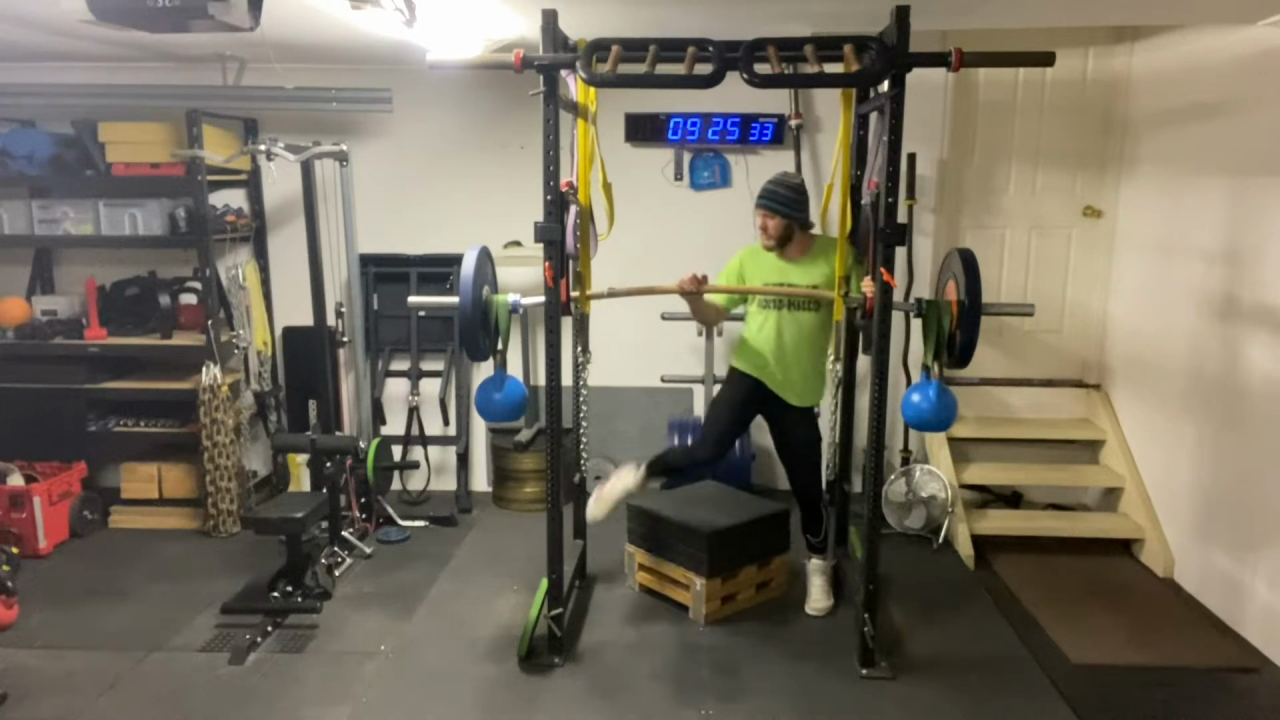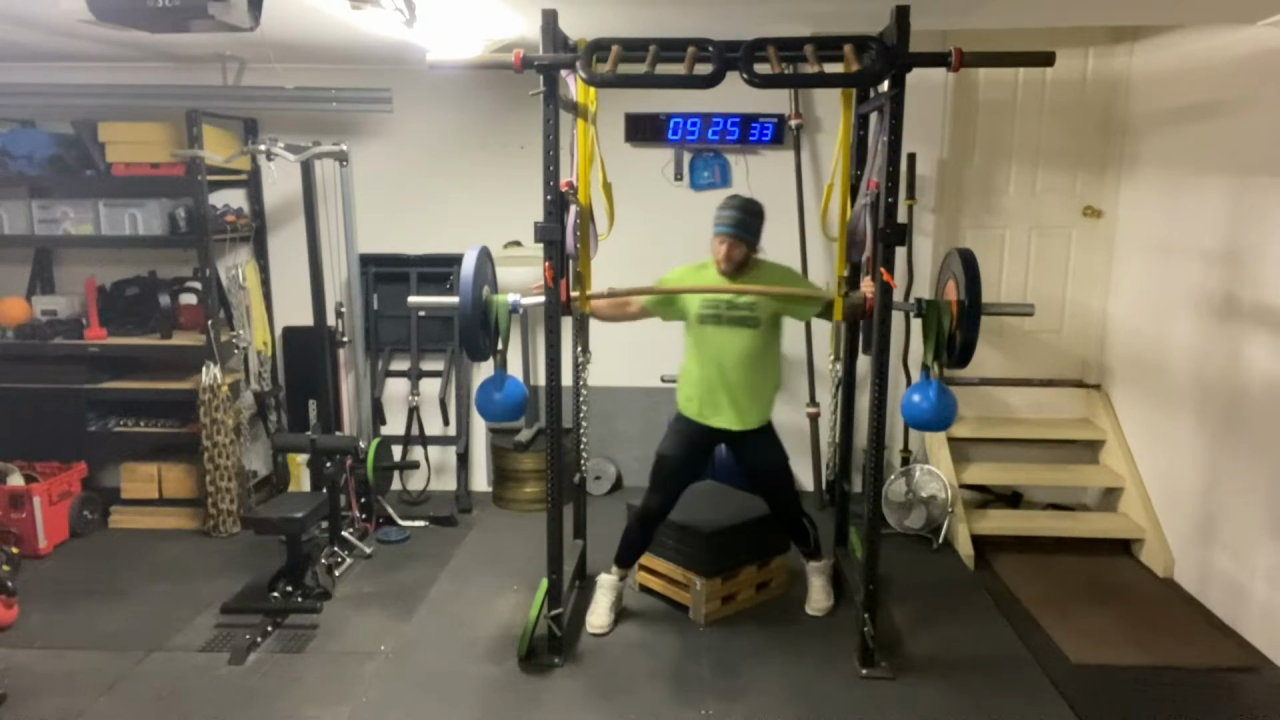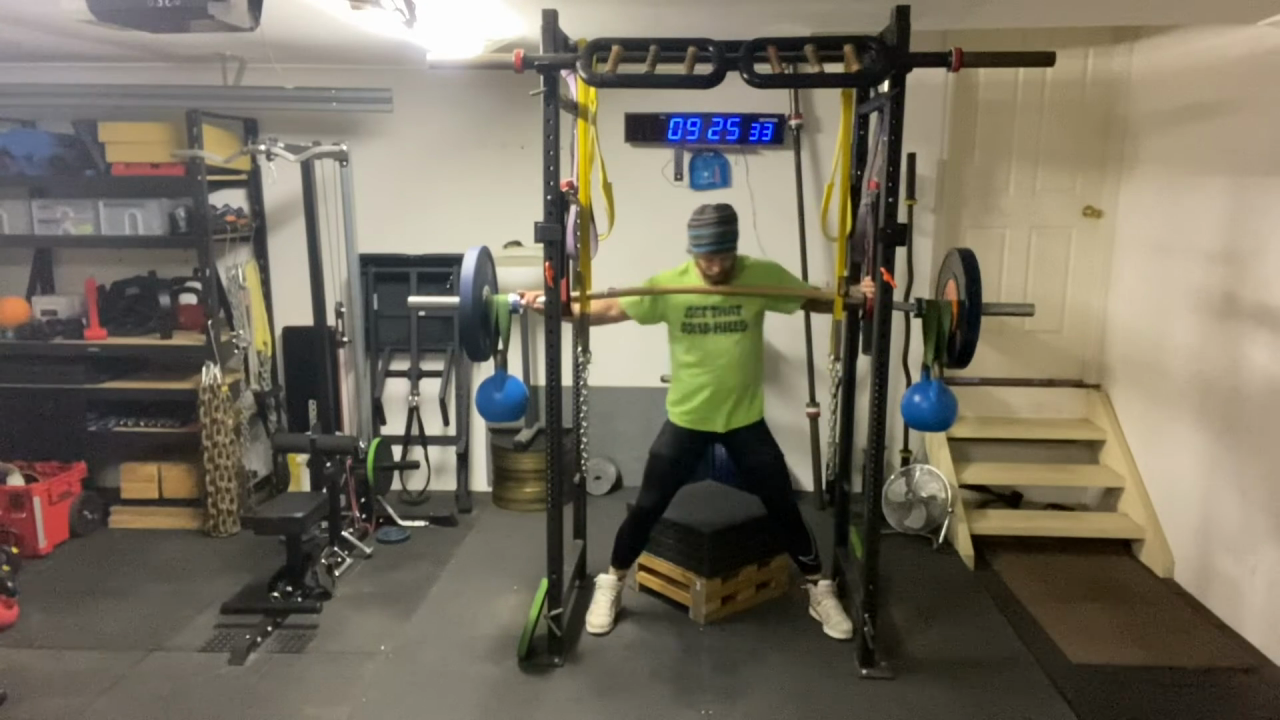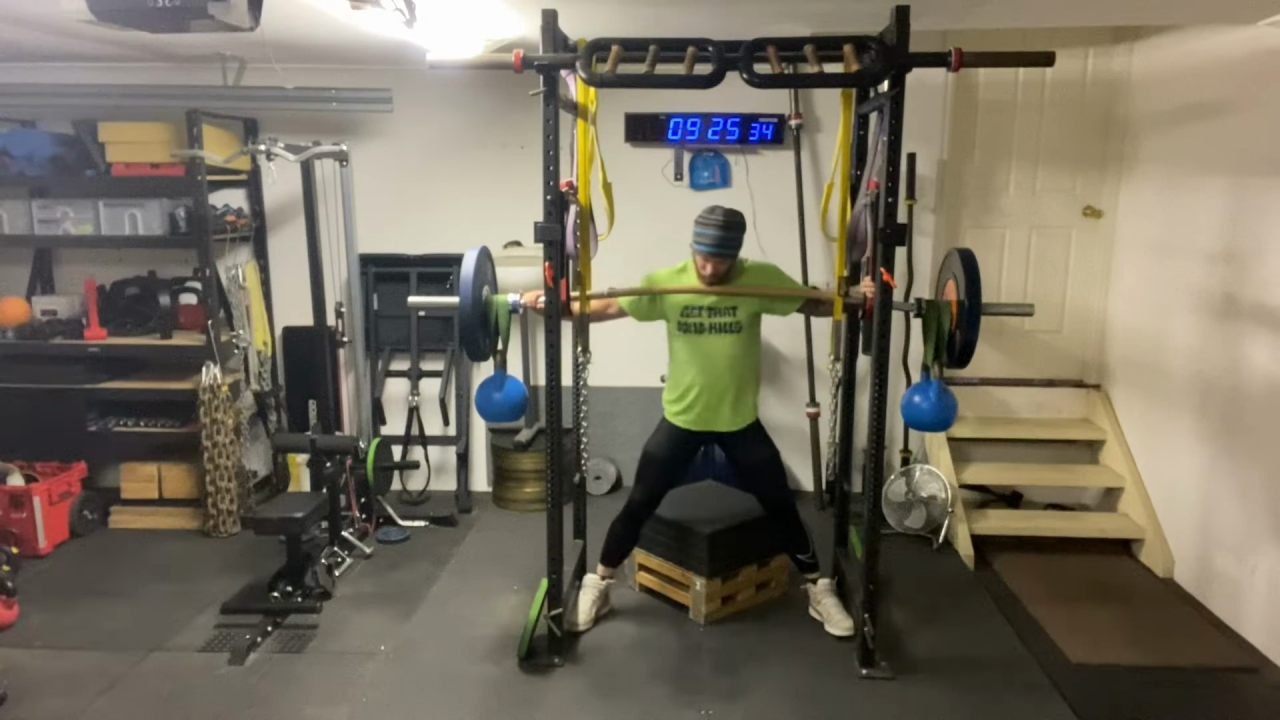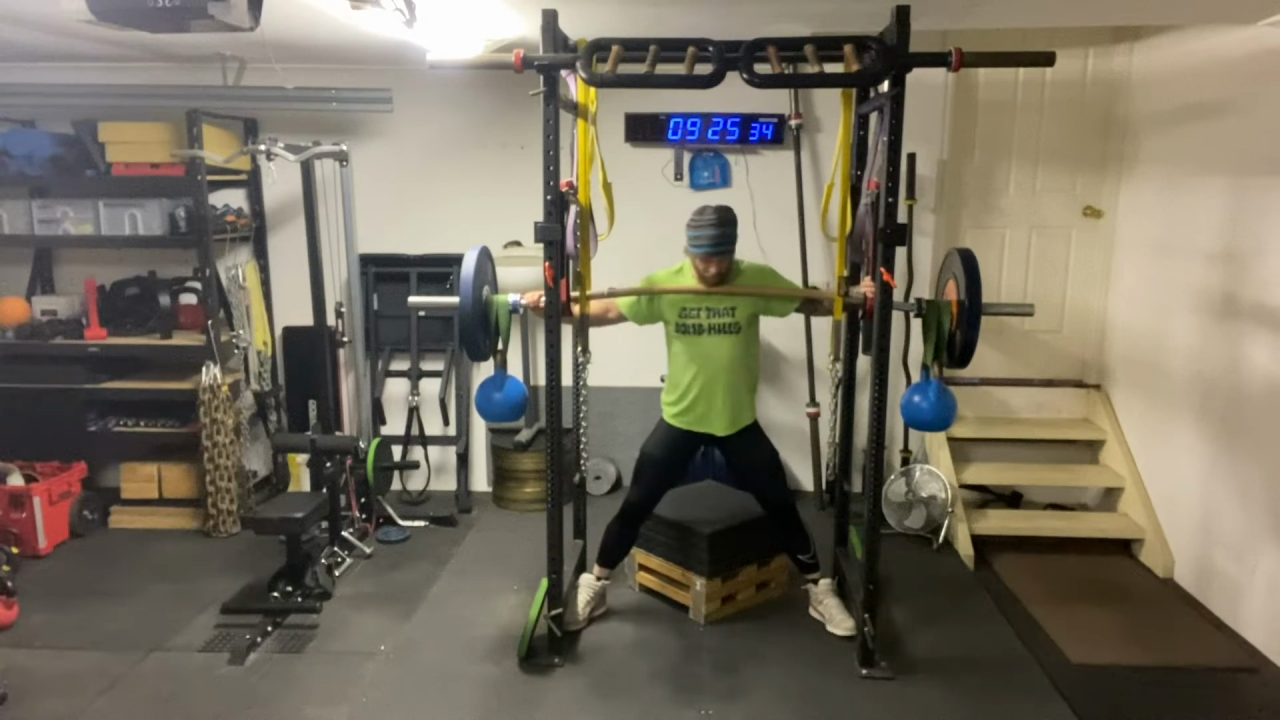
dt=0.4s
person 1, frame 1
left shoulder: (835, 258)
right shoulder: (749, 259)
right elbow: (711, 316)
left wrist: (872, 297)
right wrist: (693, 297)
left hip: (798, 392)
right hip: (750, 375)
left knee: (807, 487)
right knee: (704, 452)
left ankle: (819, 567)
right ankle: (635, 477)
person 1, frame 2
left shoulder: (778, 280)
right shoulder: (683, 280)
left elbow: (830, 309)
right elbow: (627, 308)
left wrist: (862, 300)
left hip: (752, 420)
right hip: (695, 416)
left knee: (784, 506)
right knee: (654, 505)
left ankle: (817, 567)
right ankle: (612, 583)
person 1, frame 3
left shoulder: (764, 276)
right shoulder: (668, 285)
left elbow: (817, 300)
right elbow: (610, 309)
left wrist: (856, 295)
left hip: (745, 419)
right hip: (686, 418)
left knee: (783, 508)
right knee: (647, 508)
left ankle: (819, 591)
right ankle: (611, 585)
person 1, frame 4
left shoulder: (761, 279)
right shoulder: (666, 282)
left elbow: (815, 303)
right elbow: (607, 307)
left wrist: (854, 296)
left hip: (740, 420)
right hip: (682, 418)
left knee: (780, 506)
right knee: (639, 504)
left ankle: (818, 590)
right ankle: (598, 585)
person 1, frame 5
left shoulder: (757, 280)
right shoulder: (663, 285)
left elbow: (810, 303)
right elbow: (605, 311)
left wrist: (853, 297)
left hip: (739, 422)
right hip: (680, 420)
left knee: (781, 507)
right knee: (635, 506)
left ankle: (819, 590)
right ankle: (592, 586)
